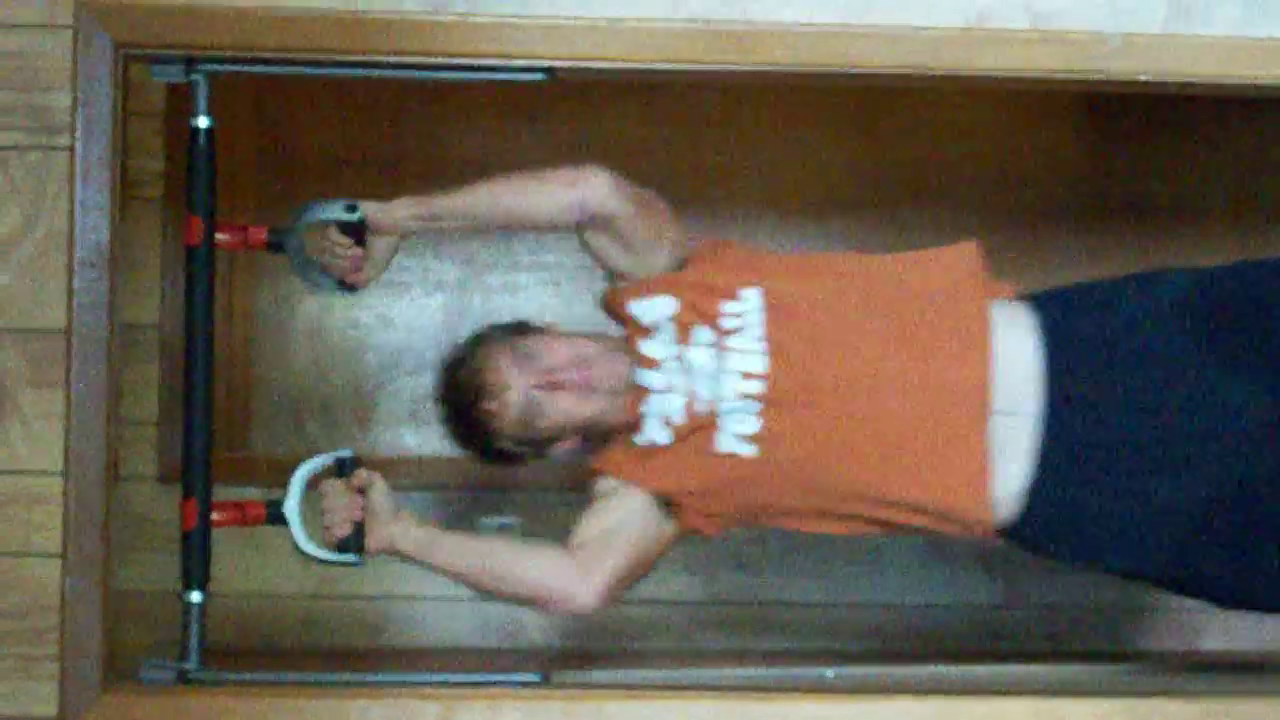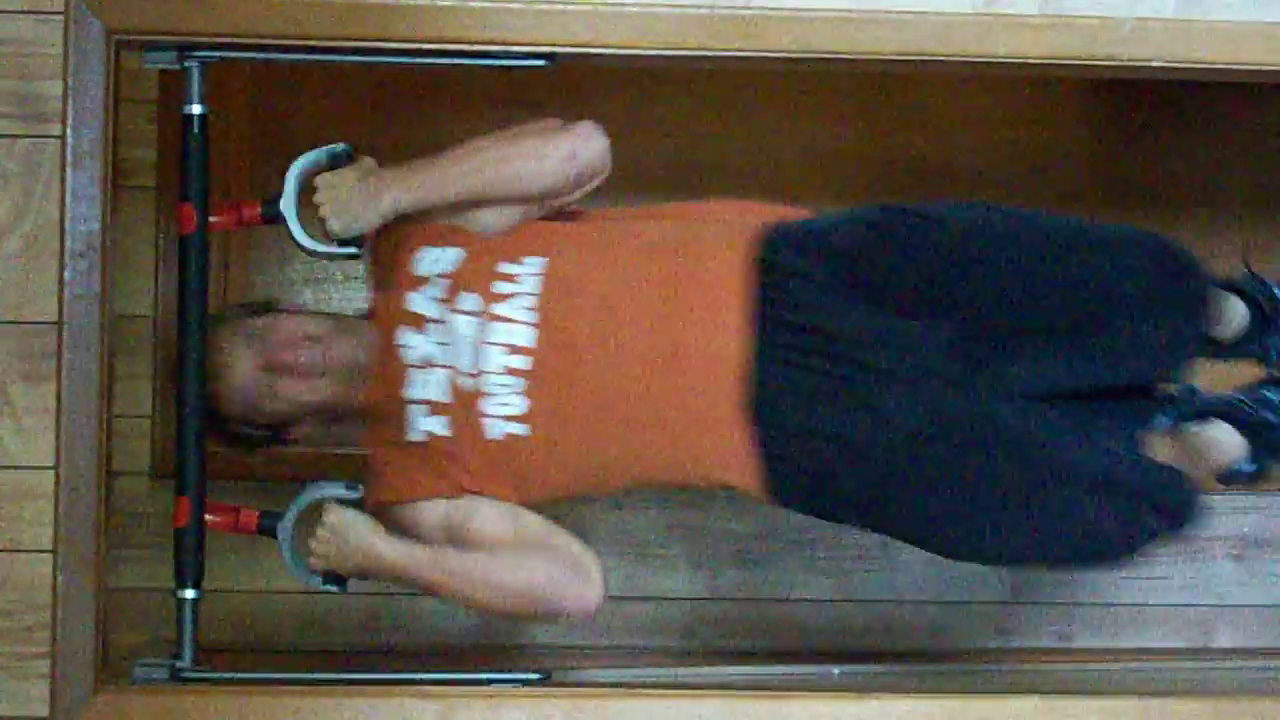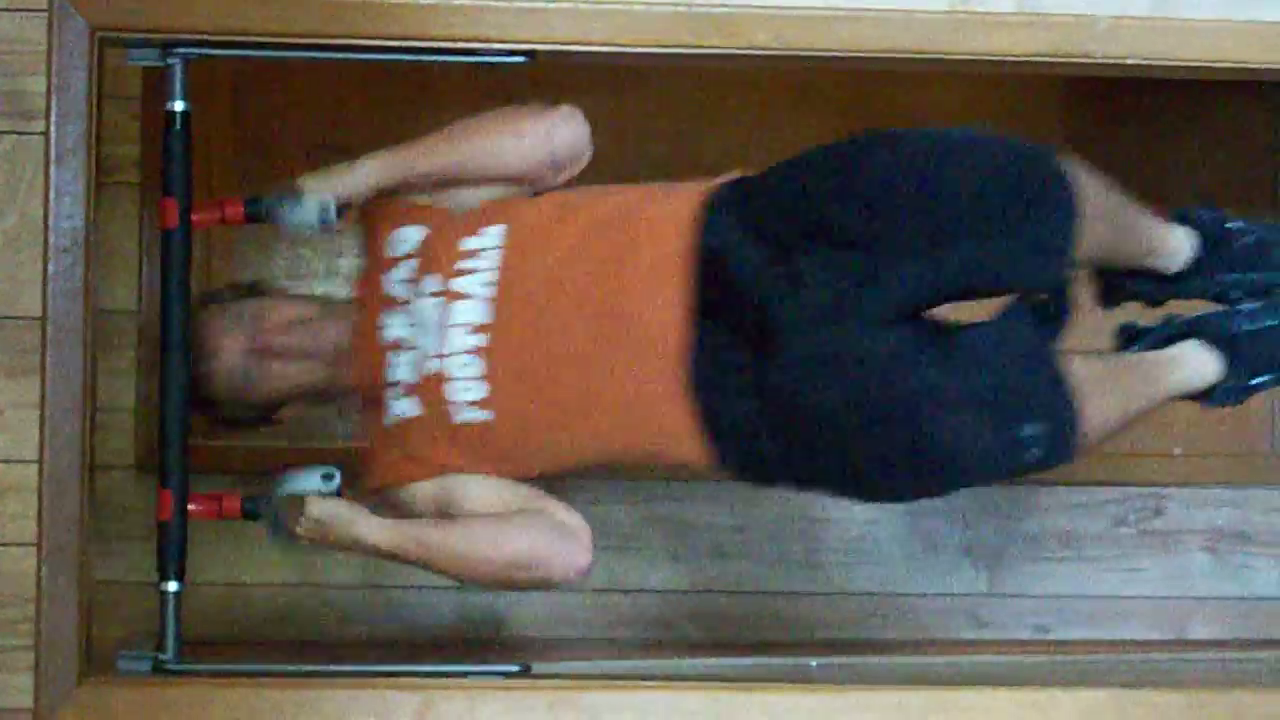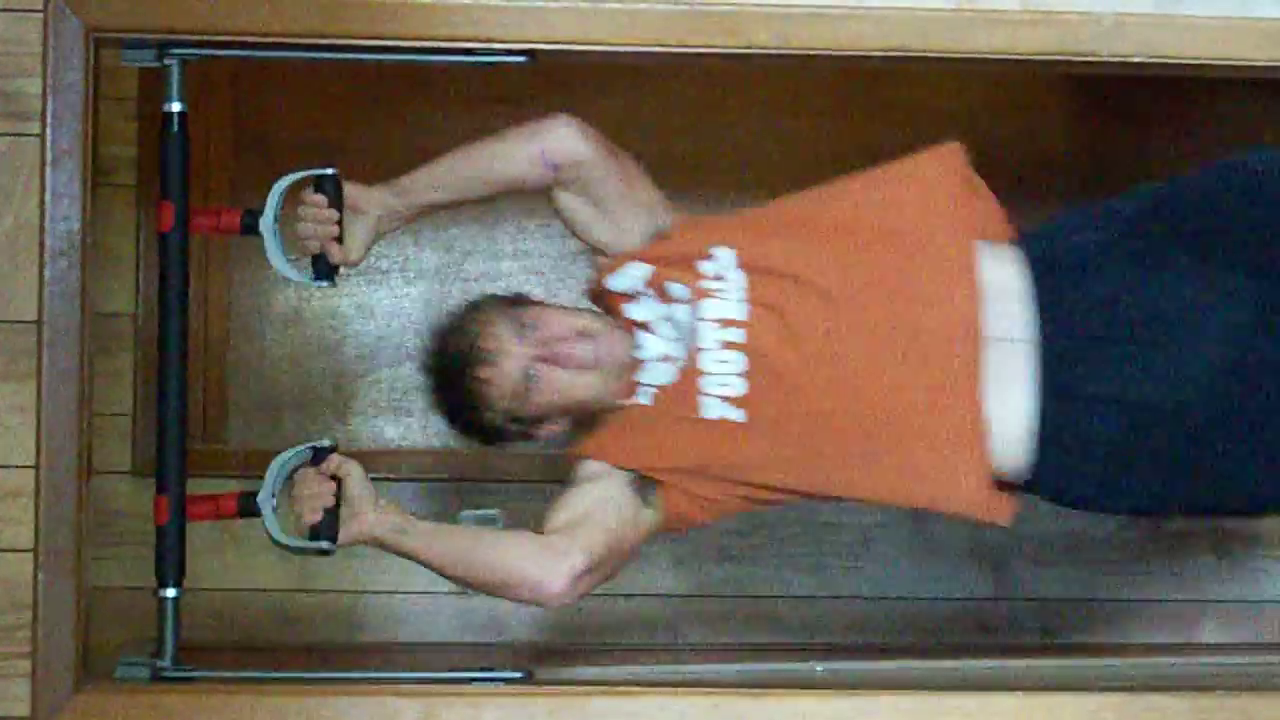
dt=0.4s
person 1, frame 1
left shoulder: (653, 286)
right shoulder: (651, 478)
left elbow: (594, 187)
right elbow: (582, 581)
left wrist: (405, 212)
right wrist: (402, 535)
left hip: (1052, 338)
right hip: (1054, 494)
person 1, frame 2
left shoulder: (414, 247)
right shoulder: (421, 473)
left elbow: (578, 146)
right elbow: (575, 584)
left wrist: (398, 191)
right wrist: (387, 557)
left hip: (782, 275)
right hip: (793, 429)
left knee: (1128, 282)
right knee: (1107, 499)
person 1, frame 3
left shoulder: (398, 228)
right shoulder: (414, 462)
left elbow: (563, 135)
right elbow: (562, 547)
left wrist: (370, 175)
right wrist: (360, 528)
left hip: (739, 242)
right hip: (756, 402)
left knee: (1002, 185)
right knee: (1002, 419)
left ankle: (1188, 258)
person 1, frame 4
left shoulder: (640, 264)
right shoulder: (640, 462)
left elbow: (564, 145)
right elbow: (552, 569)
left wrist: (387, 202)
right wrist: (375, 520)
